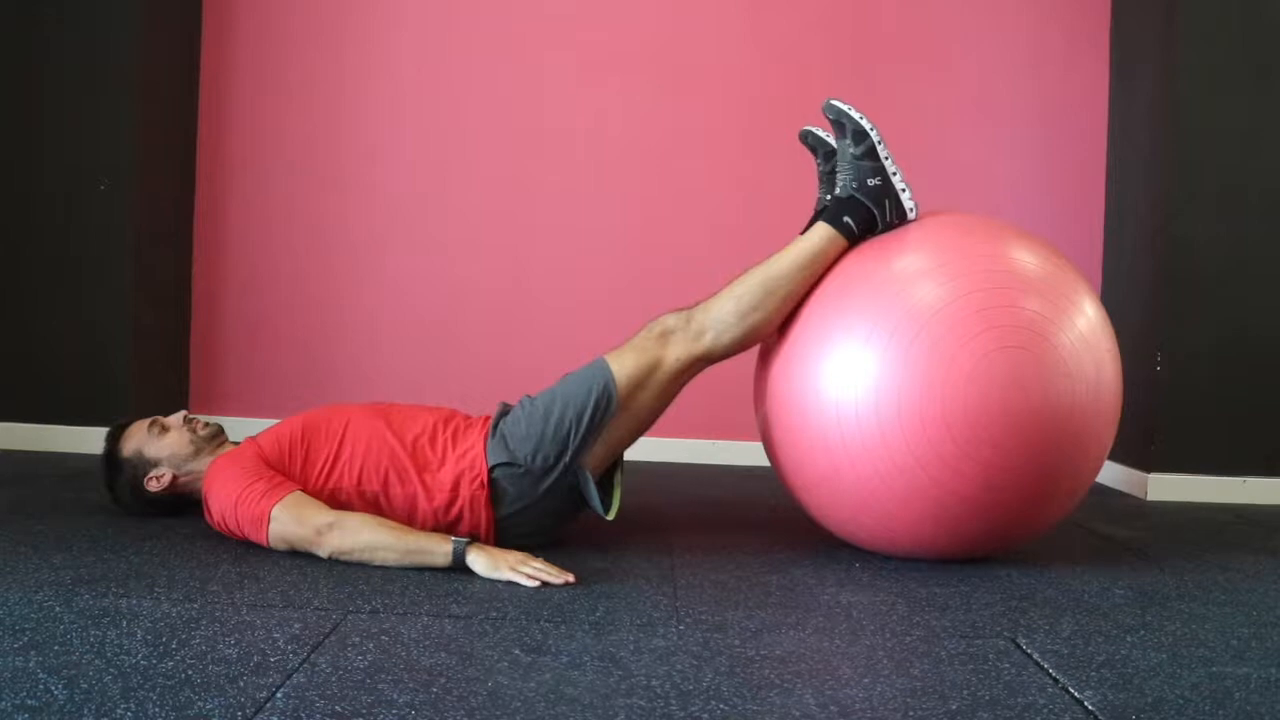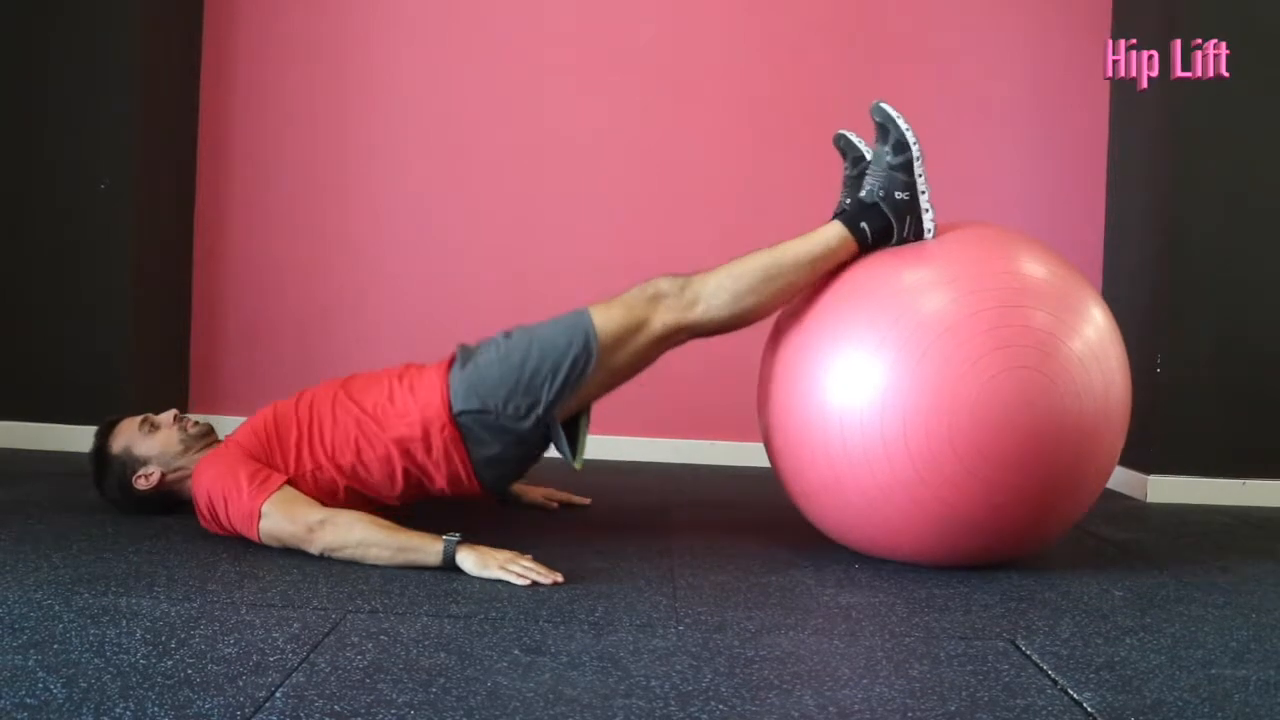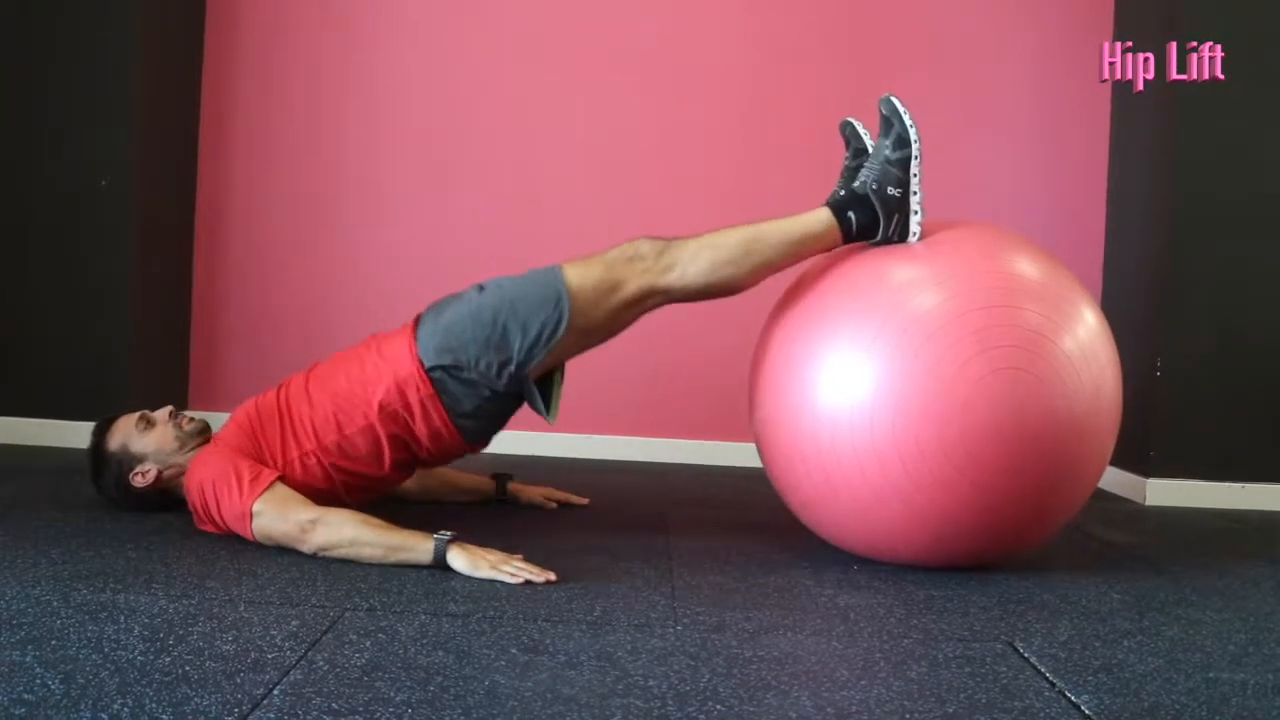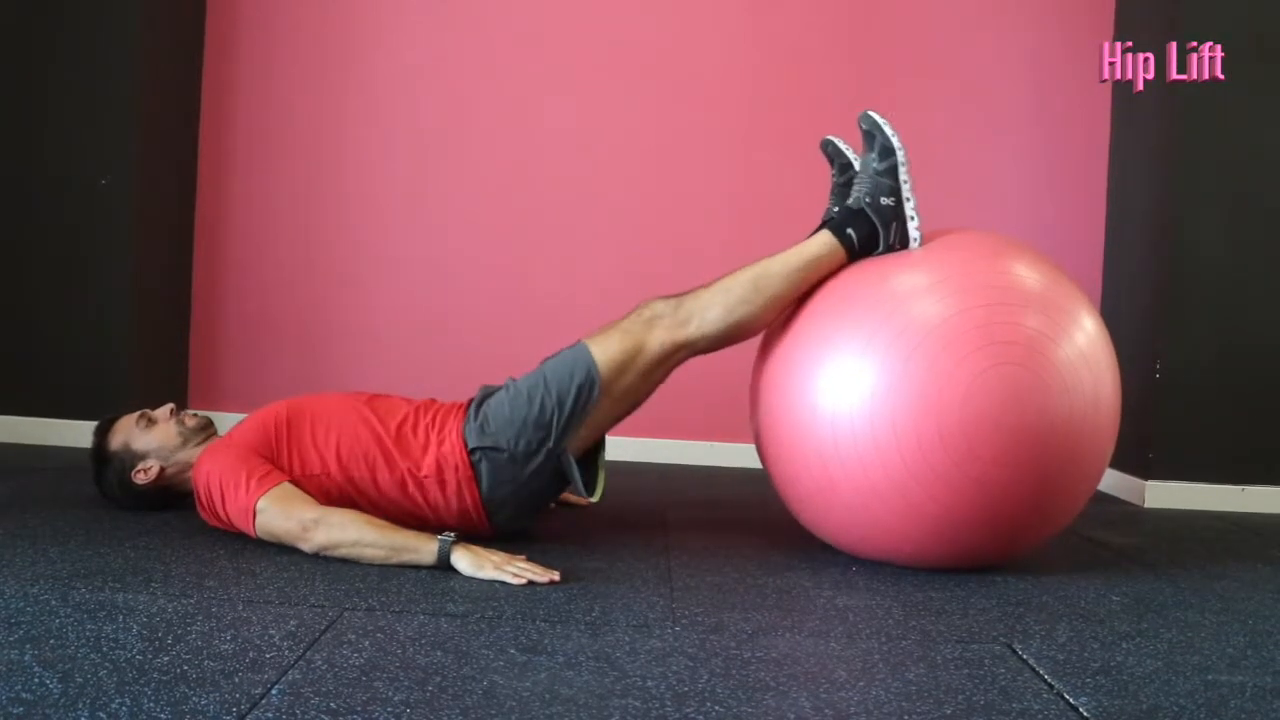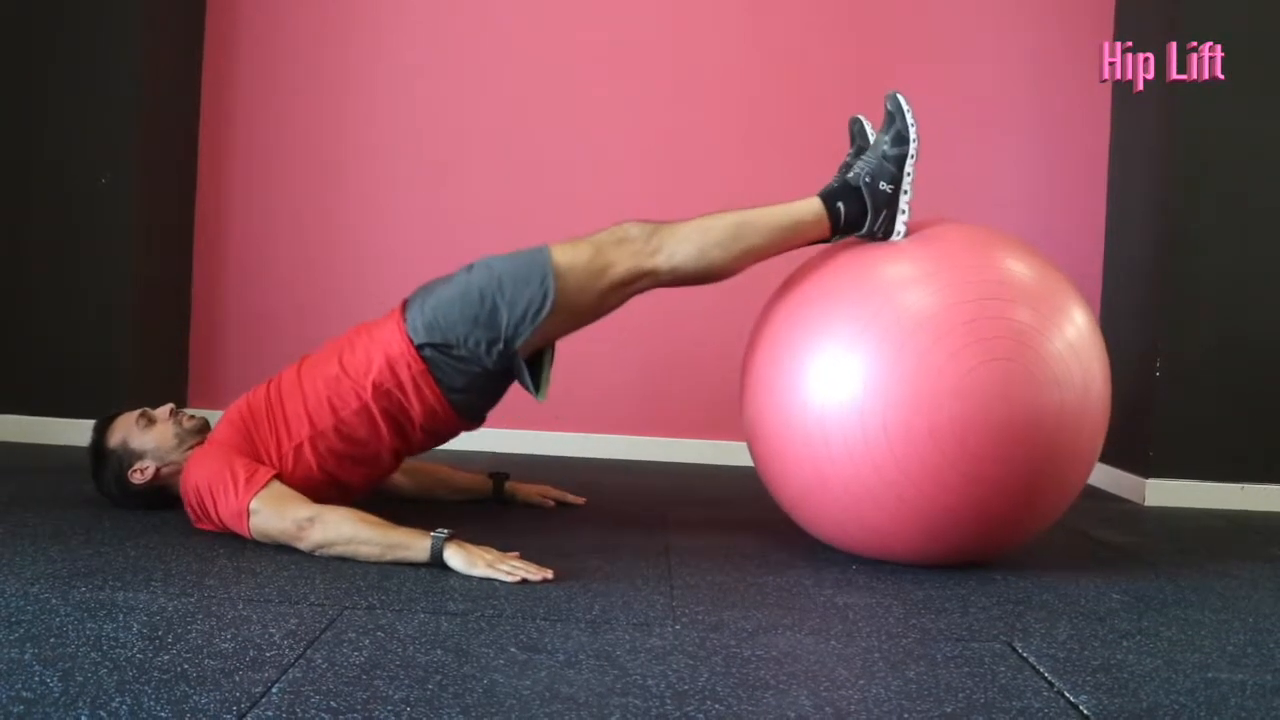
dt=1s
person 1, frame 1
left shoulder: (259, 463)
right shoulder: (231, 488)
right elbow: (327, 534)
left wrist: (568, 481)
right wrist: (469, 552)
left hip: (498, 461)
right hip: (499, 483)
left knee: (674, 337)
right knee: (679, 338)
left ankle: (833, 221)
right ankle: (853, 215)
person 1, frame 2
left shoulder: (241, 463)
right shoulder: (221, 485)
right elbow: (316, 530)
left wrist: (504, 484)
right wrist: (456, 550)
left hip: (462, 425)
right hip: (465, 412)
left knee: (662, 299)
right knee: (668, 305)
left ankle: (853, 224)
right ankle: (870, 223)
person 1, frame 3
left shoulder: (233, 460)
right shoulder: (213, 483)
right elbow: (309, 530)
right wrist: (446, 551)
left hip: (436, 382)
left knee: (638, 266)
right knee: (647, 265)
left ankle: (847, 215)
right ankle: (859, 214)
person 1, frame 4
left shoulder: (243, 458)
right shoulder: (221, 475)
right elbow: (311, 530)
left wrist: (512, 490)
right wrist: (452, 547)
left hip: (477, 460)
right hip: (474, 456)
left knee: (663, 324)
right knee: (665, 328)
left ankle: (842, 233)
right ankle: (861, 232)
person 1, frame 5
left shoulder: (228, 461)
right shoulder: (209, 482)
left elbow: (379, 466)
right elbow: (307, 529)
right wrist: (443, 549)
left hip: (428, 367)
left knee: (632, 252)
right knee: (635, 250)
left ankle: (839, 207)
right ankle: (849, 208)
